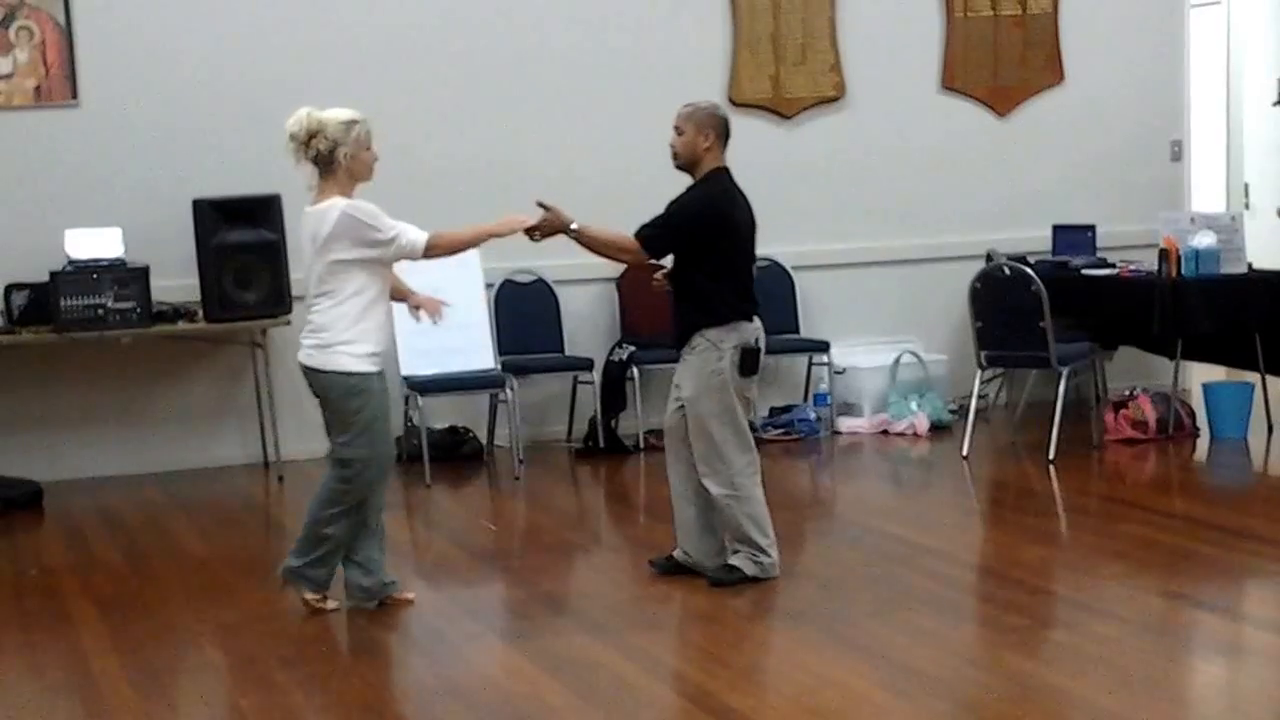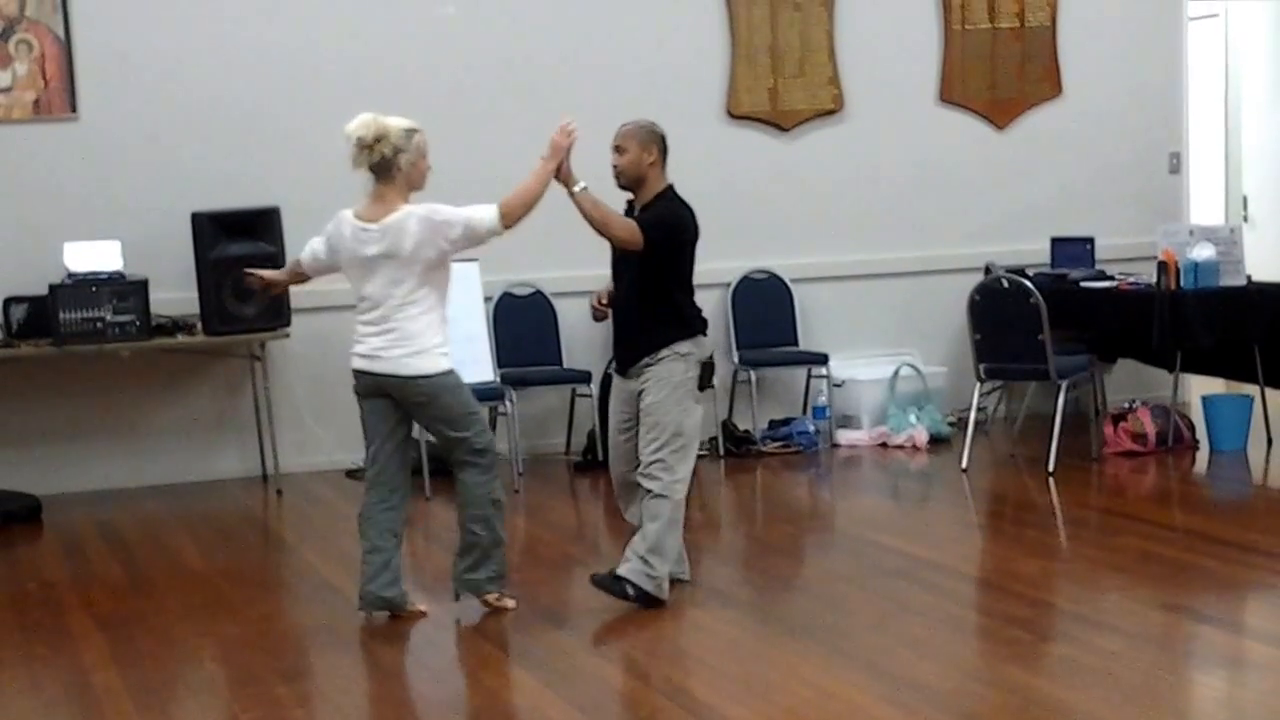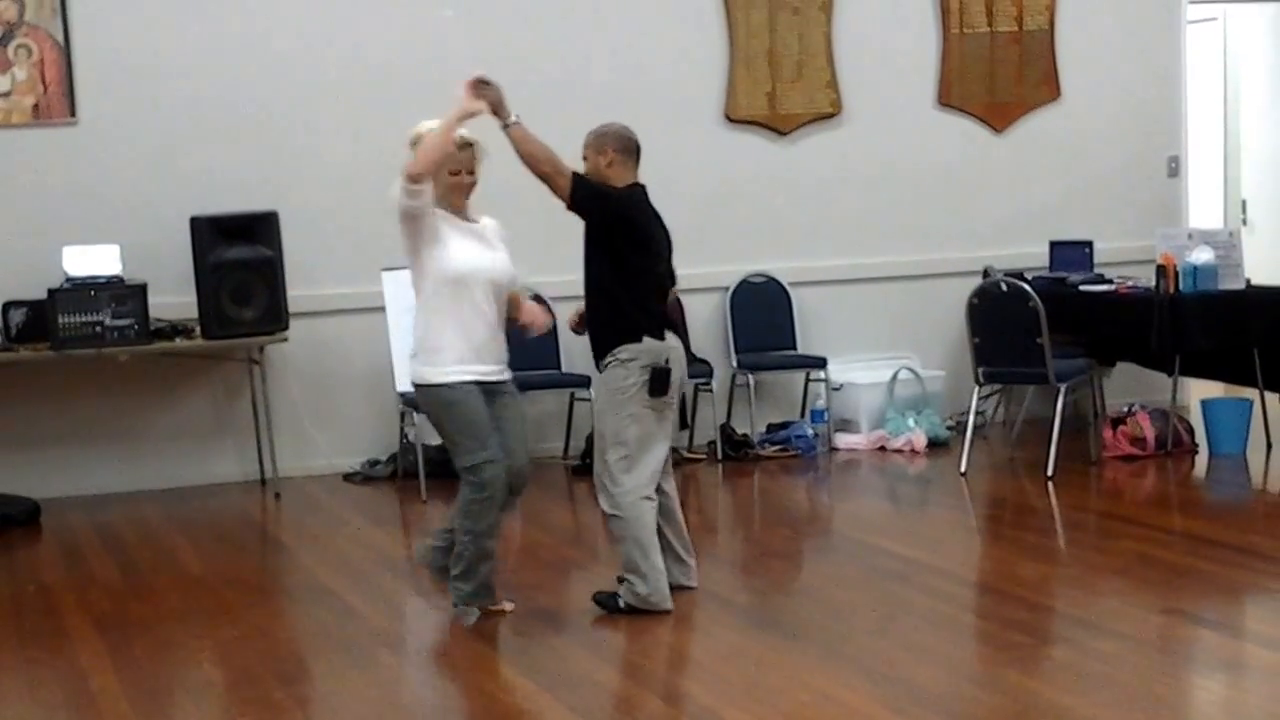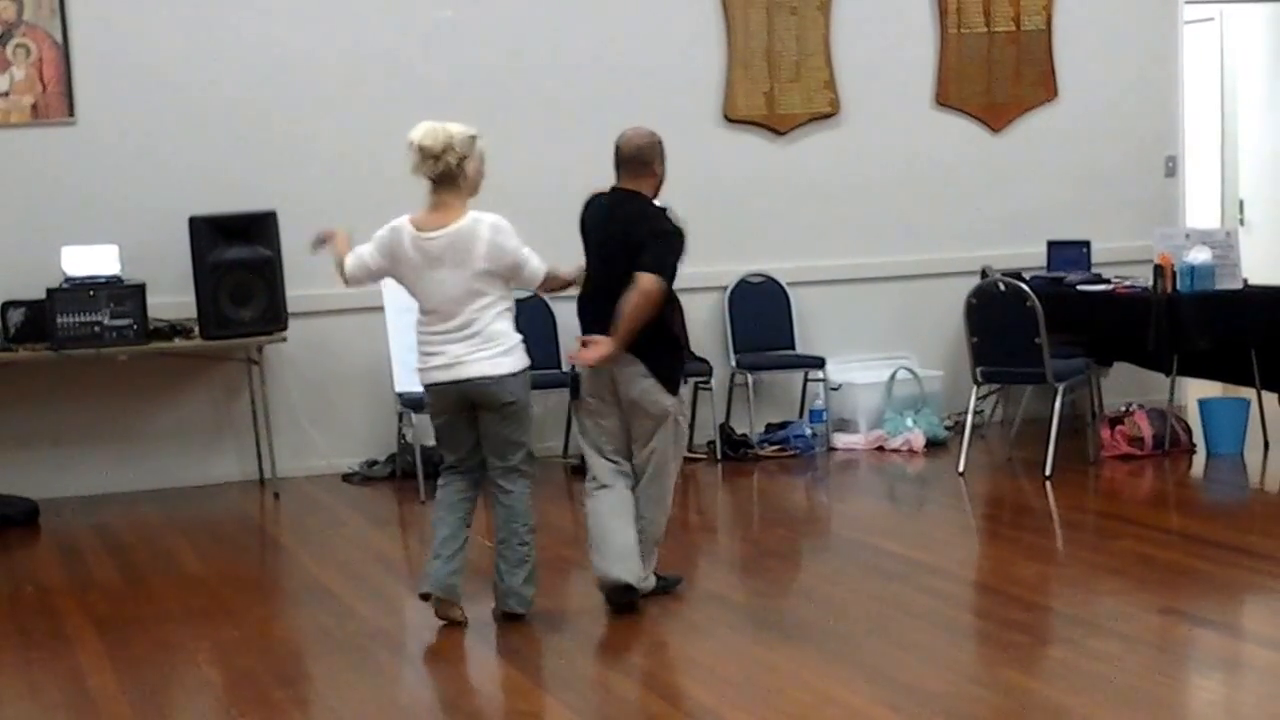
dt=0.7s
person 1, frame 1
left shoulder: (327, 213)
right shoulder: (348, 214)
left elbow: (374, 271)
right elbow: (429, 245)
left wrist: (412, 296)
right wrist: (497, 227)
left hip: (354, 361)
right hip: (342, 364)
left knee: (368, 465)
right knee: (353, 468)
left ankle: (368, 577)
right ankle: (307, 573)
person 1, frame 2
left shoulder: (347, 224)
right shoulder: (426, 223)
left elbow: (302, 267)
right elbow: (506, 215)
left wrist: (275, 277)
right wrist: (549, 163)
left hip: (370, 368)
right hip: (420, 368)
left knee: (385, 474)
right knee: (478, 459)
left ankle: (382, 589)
right ankle: (482, 580)
person 1, frame 3
left shoulder: (489, 229)
right shoulder: (422, 222)
left elbow: (507, 290)
right elbow: (416, 172)
left wrist: (529, 306)
right wrist: (458, 116)
left hip: (492, 374)
right hip: (443, 378)
left knee: (510, 471)
right knee: (487, 475)
left ankle: (447, 551)
right ankle: (472, 591)
person 1, frame 4
left shoulder: (399, 234)
right shoulder: (489, 228)
left elbow: (351, 270)
right elbow: (542, 281)
left wrist: (338, 240)
right wrist: (577, 278)
left hip: (441, 376)
right hip: (501, 372)
left knee: (458, 473)
right knee: (509, 476)
left ankle: (442, 579)
right ankle: (514, 594)
person 2, frame 1
left shoulder: (704, 201)
right shoulder: (723, 196)
left elbow: (633, 248)
left wrist: (568, 227)
right wrist: (678, 273)
left hip: (719, 342)
right hip: (708, 341)
left knee: (722, 456)
right knee: (686, 446)
left ankle: (756, 556)
right ankle: (700, 550)
person 2, frame 2
left shoulder: (673, 215)
right shoulder: (633, 212)
left elbow: (624, 237)
left wrist: (573, 184)
right wrist: (610, 295)
left hip: (670, 358)
right hip: (630, 360)
left knee: (662, 469)
right knee: (626, 470)
left ankle: (646, 575)
right ankle: (663, 561)
person 2, frame 3
left shoulder: (615, 207)
right shoulder: (644, 215)
left elbow: (550, 171)
left wrist: (504, 114)
right wrist: (596, 309)
left hip: (636, 358)
right hip: (660, 352)
left knee: (626, 480)
right knee: (653, 473)
left ankle: (648, 588)
right ankle: (677, 569)
person 2, frame 4
left shoulder: (598, 210)
right shoulder: (661, 229)
right elbow: (647, 289)
right wrist: (617, 342)
left hip: (597, 365)
right hip: (648, 367)
left knee: (606, 477)
right knee: (653, 481)
left ankle: (619, 572)
right ankle: (638, 575)
